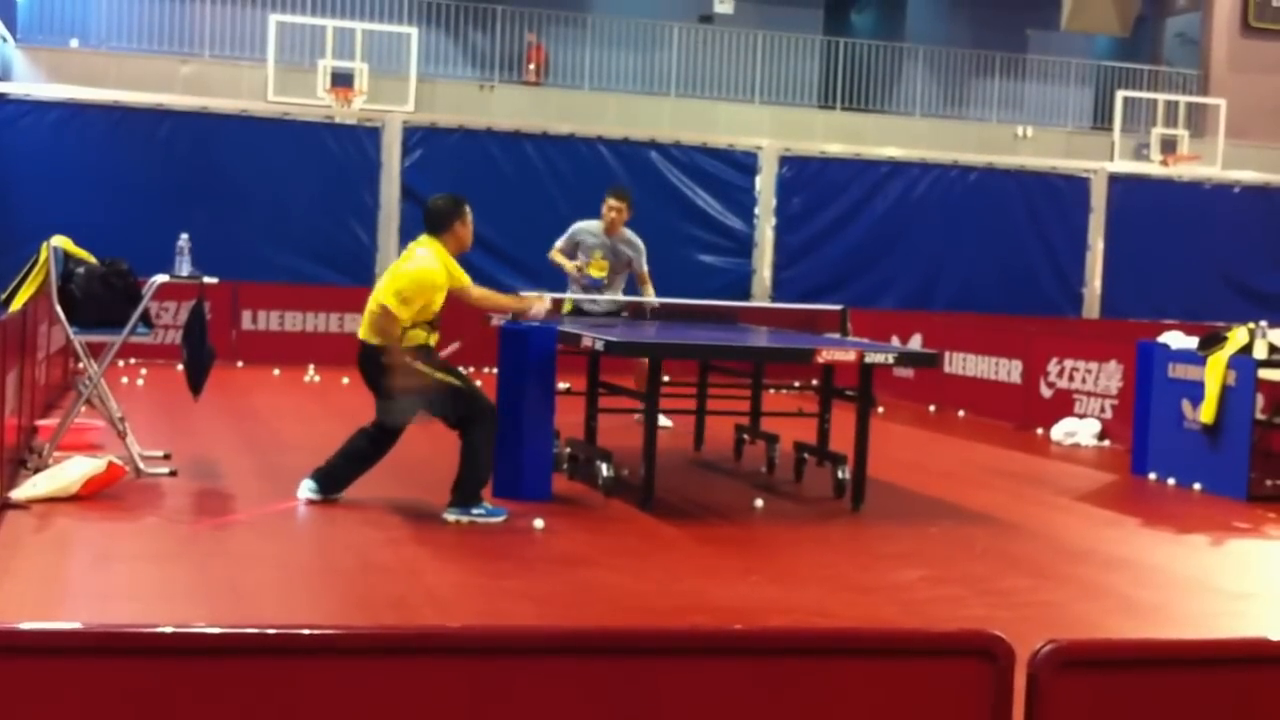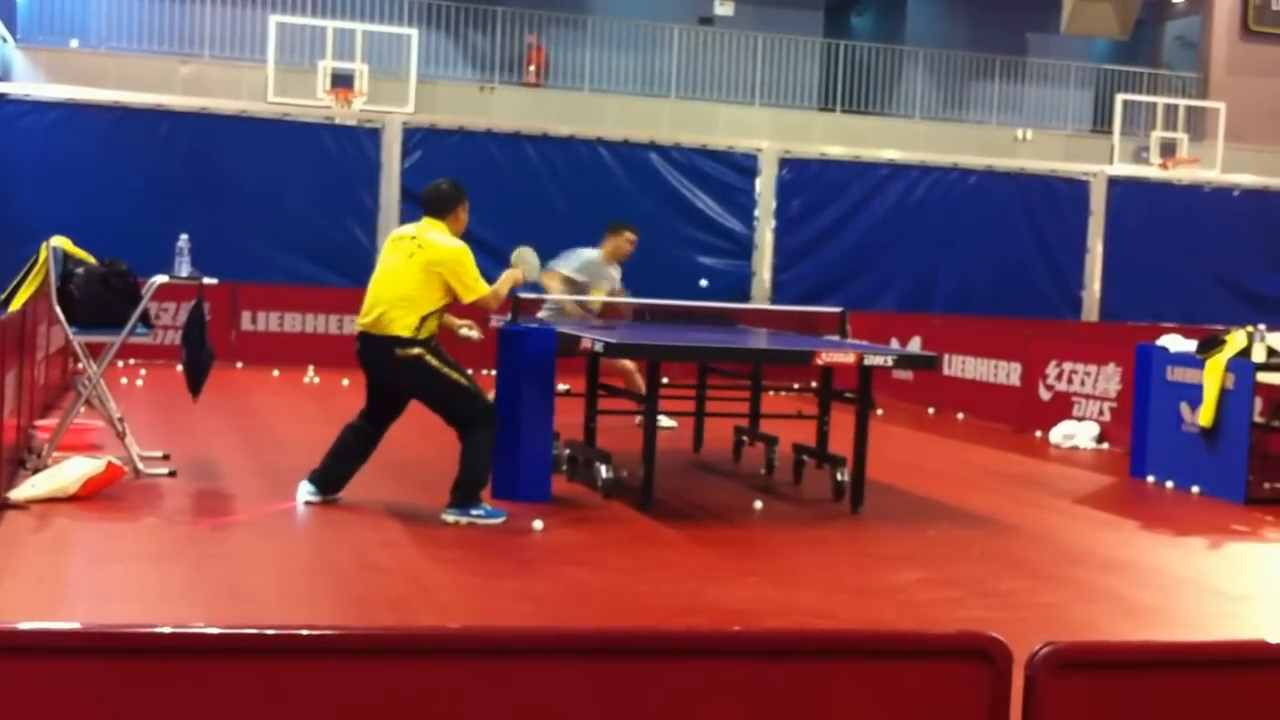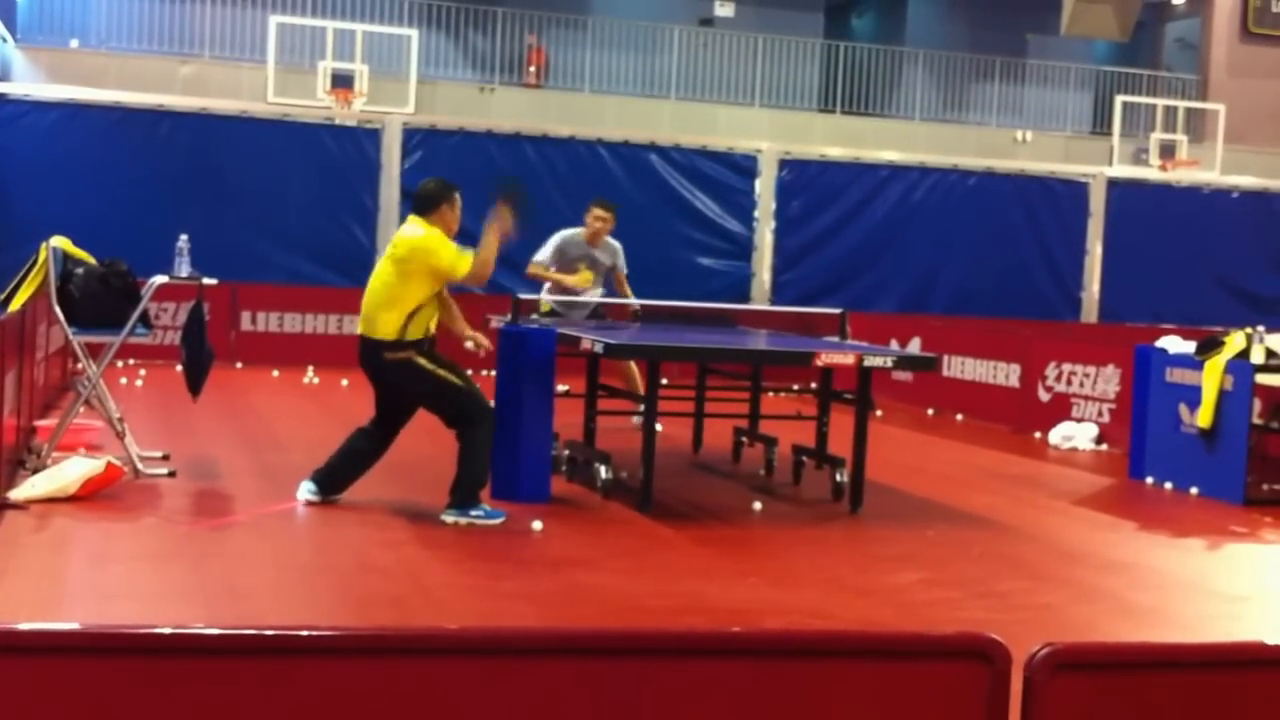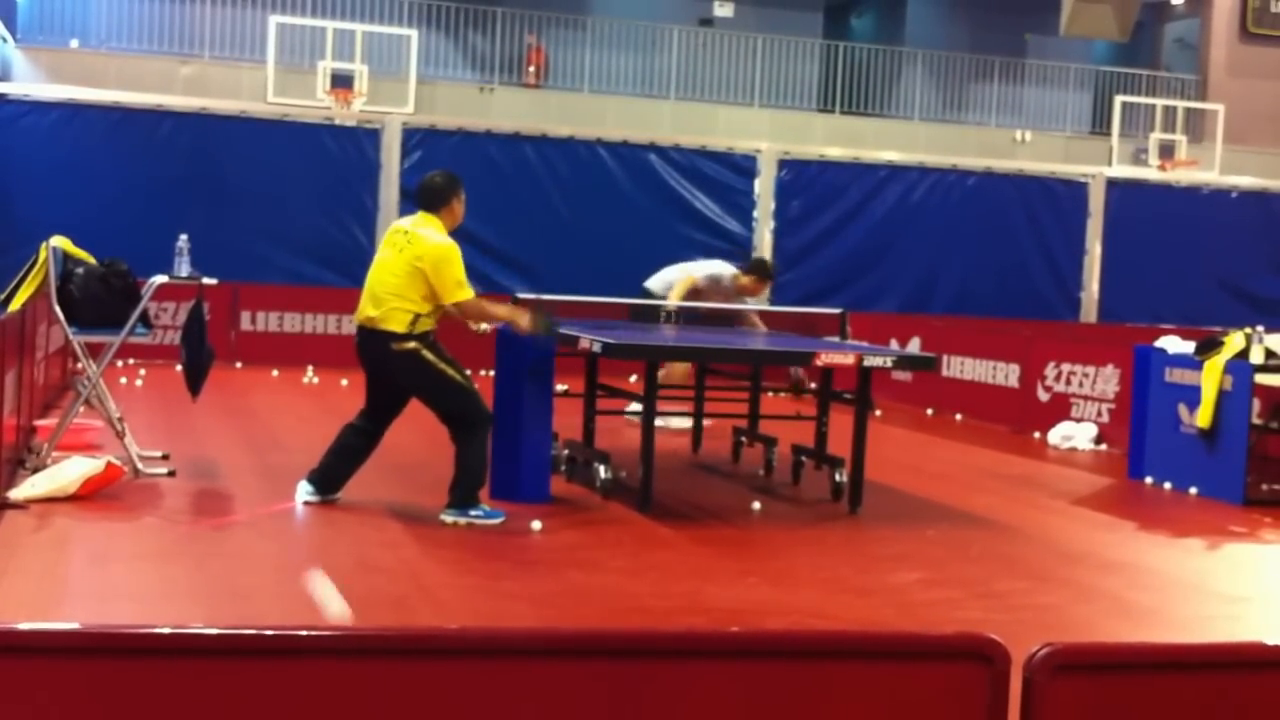
dt=0.7s
person 1, frame 1
left shoulder: (435, 253)
right shoulder: (426, 270)
left elbow: (471, 293)
right elbow: (384, 317)
left wrist: (524, 305)
right wrist: (402, 372)
left hip: (385, 354)
right hip: (388, 357)
left knee: (387, 426)
right knee: (480, 416)
left ankle: (321, 483)
right ankle: (465, 503)
person 1, frame 2
left shoulder: (401, 236)
right shoulder: (451, 249)
right elbow: (489, 301)
left wrist: (450, 322)
right wrist: (510, 277)
left hip: (372, 343)
right hip: (406, 351)
left knee: (373, 419)
right knee: (480, 417)
left ankle: (319, 485)
right ankle: (465, 504)
person 1, frame 3
left shoulder: (416, 236)
right shoulder: (422, 240)
left elbow: (438, 296)
right elbow: (476, 275)
left wrist: (467, 332)
right wrist: (494, 236)
left hip: (379, 349)
right hip: (400, 353)
left knee: (386, 423)
right knee: (477, 416)
left ankle: (320, 485)
right ankle: (464, 504)
person 1, frame 4
left shoulder: (400, 229)
right shoulder: (440, 246)
right elbow: (467, 306)
left wrist: (456, 311)
right wrist: (511, 316)
left hip: (373, 339)
right hip: (404, 346)
left knee: (374, 417)
right knee: (474, 417)
left ankle: (318, 485)
right ankle: (464, 505)
person 2, frame 1
left shoulder: (635, 245)
right shoulder: (581, 229)
left elbow: (644, 280)
right elbow: (554, 253)
left wrist: (651, 300)
right wrist: (566, 264)
left hip: (611, 310)
right hip: (577, 306)
left knee: (642, 356)
person 2, frame 2
left shoulder: (614, 271)
right shoulder: (584, 258)
left elbow: (618, 297)
right elbow: (549, 279)
right wrist: (567, 303)
right hip: (553, 323)
left knee: (628, 368)
person 2, frame 3
left shoulder: (614, 250)
right shoulder: (564, 239)
left elbow: (621, 283)
right elbow: (533, 270)
left wrist: (633, 302)
right wrist: (564, 280)
left hip: (589, 310)
right hip: (554, 306)
left ankle: (644, 411)
person 2, frame 4
left shoulder: (738, 295)
right shoulder: (722, 274)
left elbow: (754, 323)
right elbow: (685, 280)
right wrist: (671, 305)
right hip: (656, 294)
left ankle: (639, 406)
